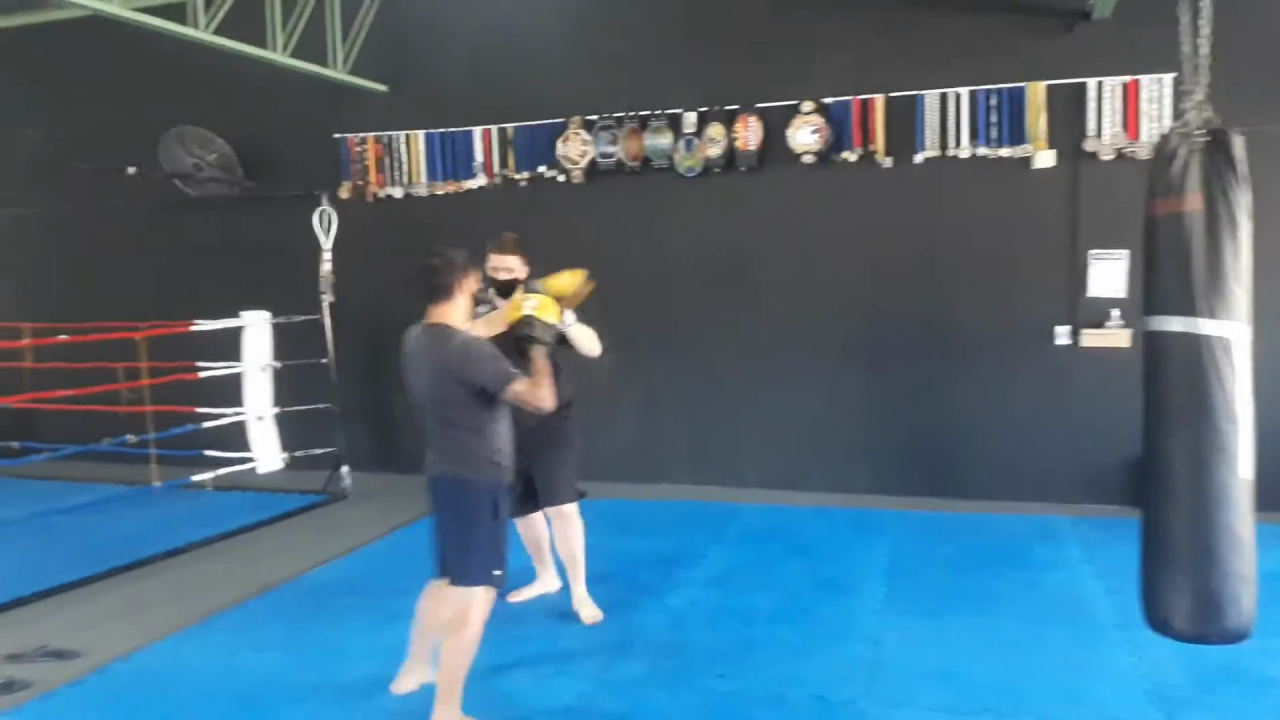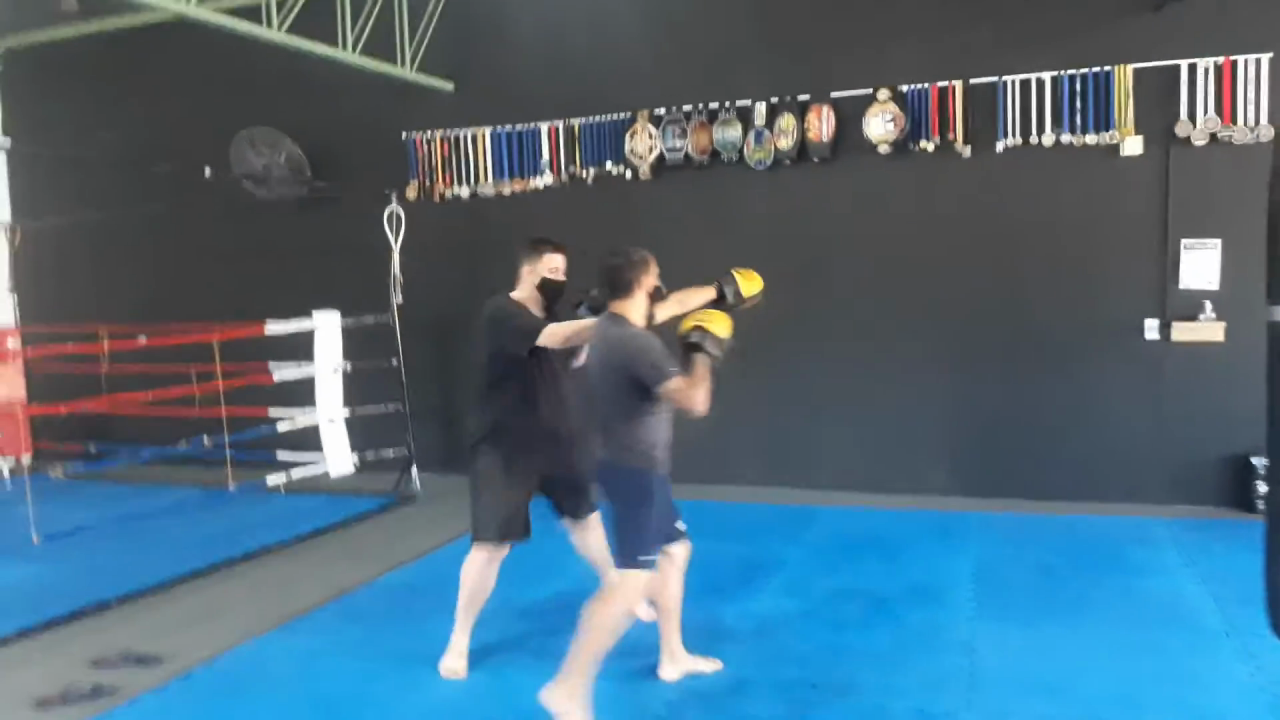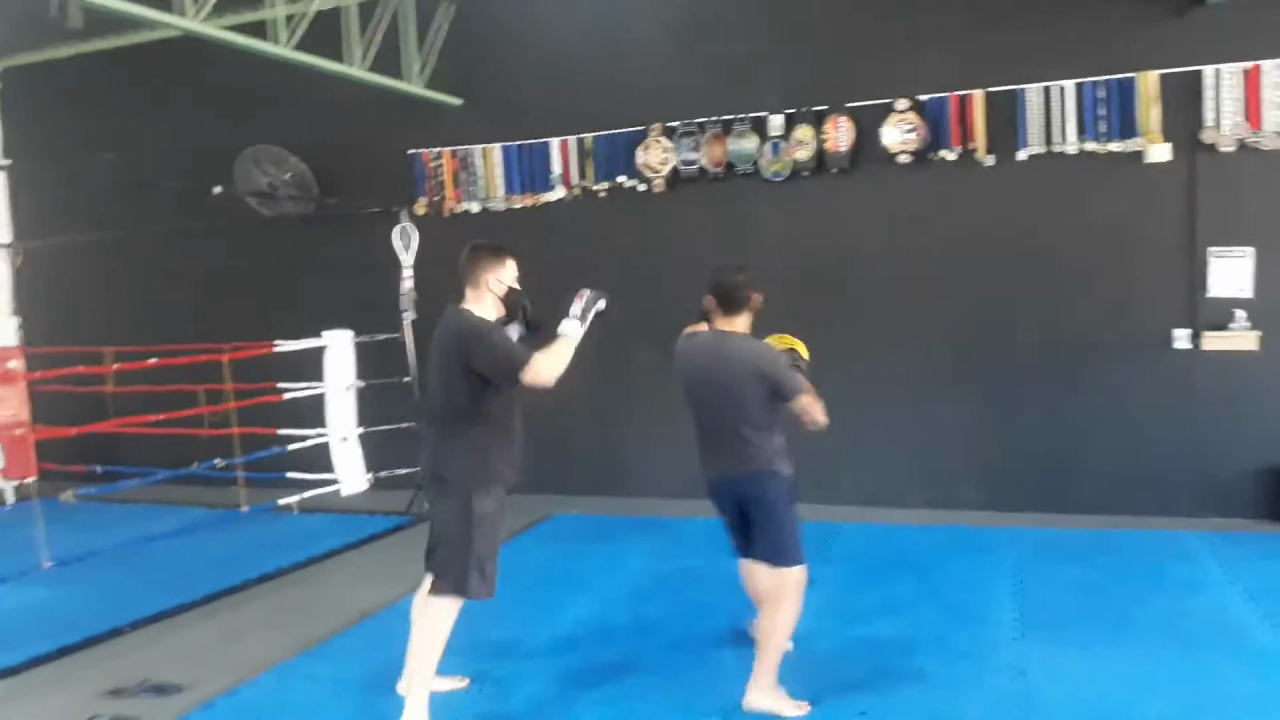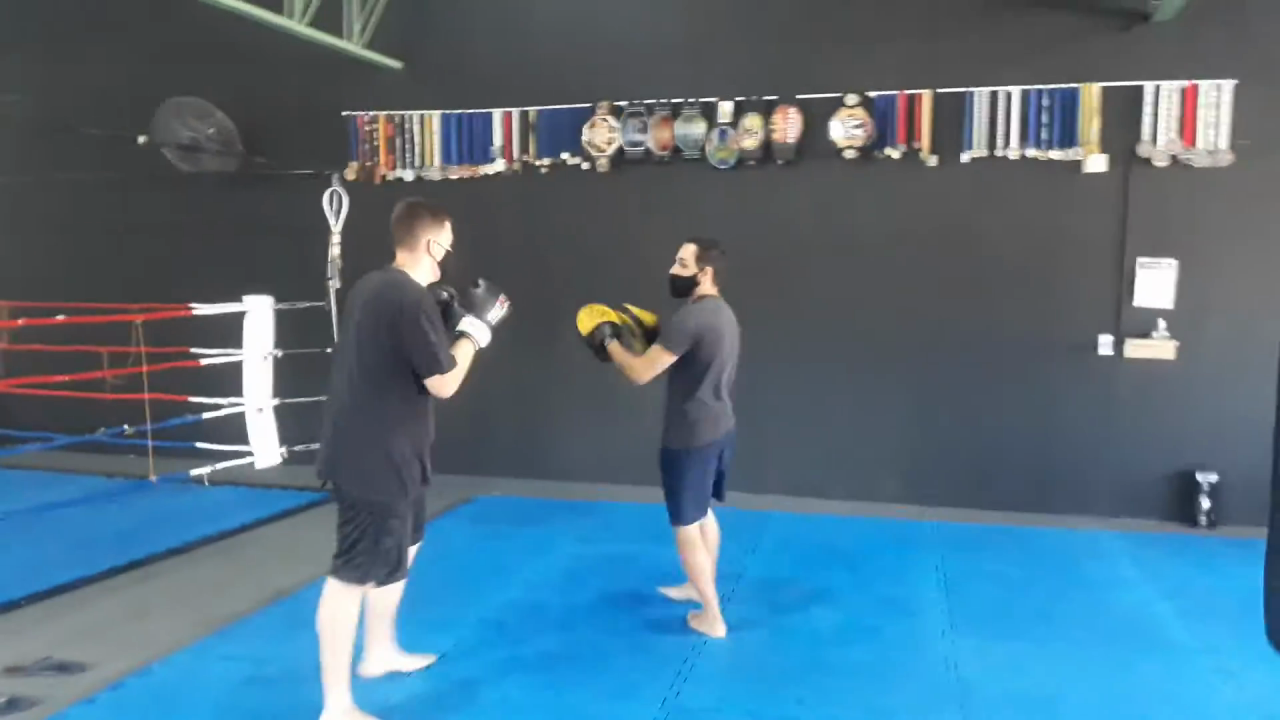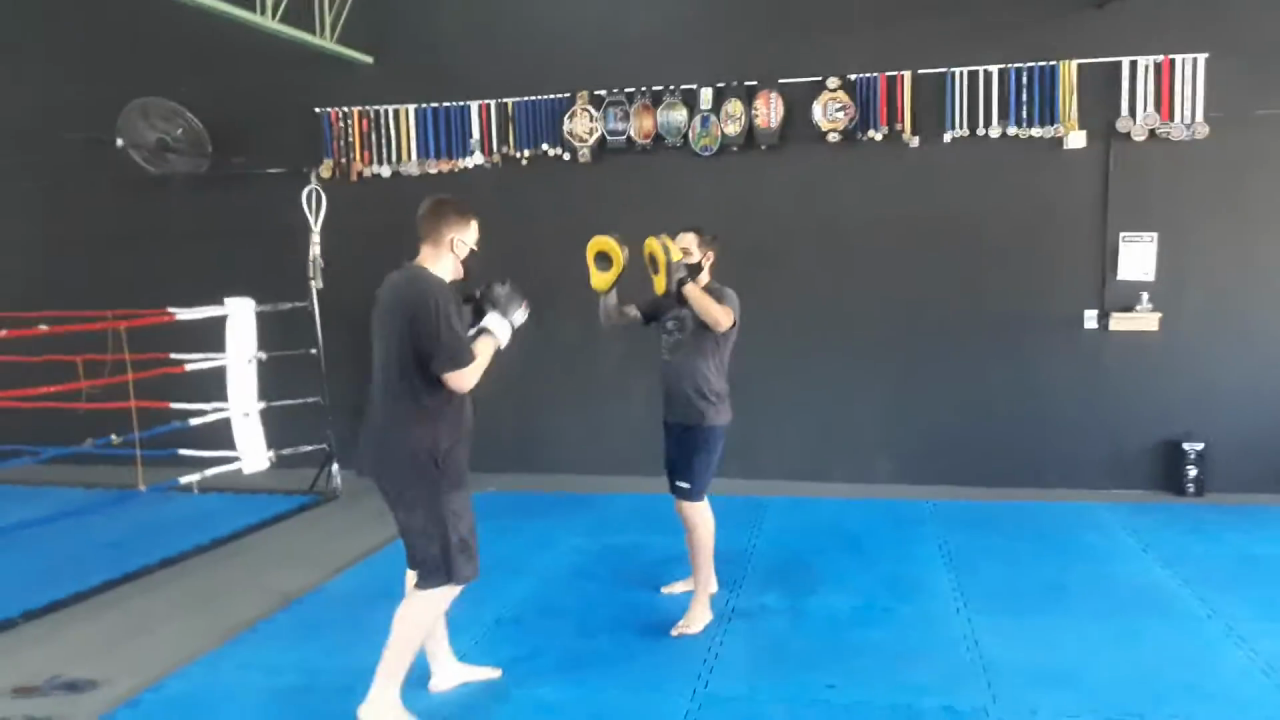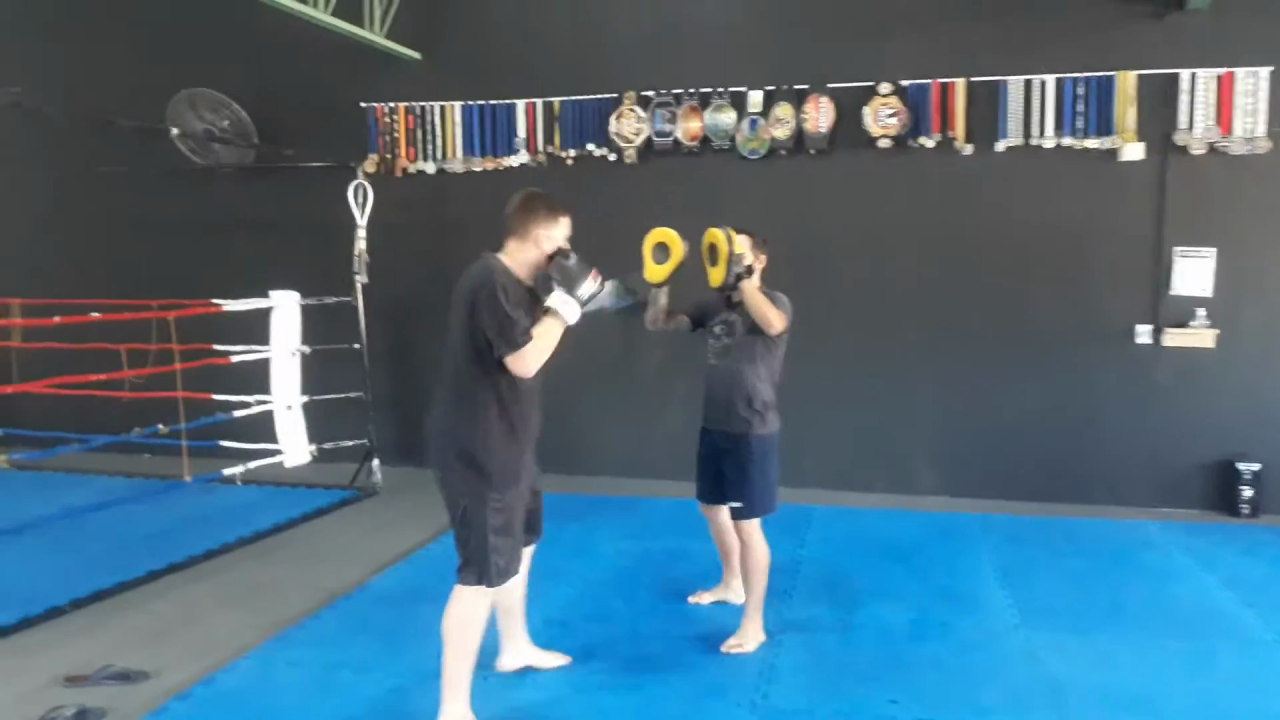
dt=0.4s
person 1, frame 1
right shoulder: (480, 309)
left elbow: (593, 349)
left wrist: (562, 317)
right wrist: (498, 313)
left hip: (550, 422)
left knee: (561, 505)
right knee: (523, 510)
left ankle: (578, 589)
right ankle: (546, 577)
person 1, frame 2
left shoulder: (553, 313)
right shoulder: (501, 314)
left elbow: (572, 354)
right elbow: (553, 337)
left hip: (555, 440)
right hip: (506, 447)
left knee: (584, 518)
right knee: (491, 545)
right ankle: (459, 640)
person 1, frame 3
left shoulder: (465, 327)
right shoulder: (472, 333)
left elbow: (501, 370)
right elbow: (541, 374)
left wrist: (512, 330)
right wrist: (576, 321)
left hip: (472, 474)
right hip: (467, 479)
left knee: (447, 578)
right knee: (452, 586)
left ankle: (416, 673)
person 1, frame 4
left shoulder: (372, 287)
right shoulder: (410, 300)
right elbow: (444, 382)
left wrist: (442, 319)
right wrist: (476, 324)
left hip: (359, 446)
right hip: (378, 457)
left knee: (401, 549)
right knee: (356, 573)
left ankle: (381, 650)
person 1, frame 5
left shoulder: (401, 283)
right shoulder: (431, 294)
right elbow: (462, 377)
left wrist: (476, 322)
right wrist: (498, 324)
left hip: (403, 448)
right hip: (423, 456)
left knee: (430, 564)
right knee: (442, 574)
left ankle: (444, 664)
person 1, frame 6
left shoulder: (510, 279)
right shoulder: (495, 281)
right elbow: (525, 360)
left wrist: (577, 290)
right wrist: (567, 301)
left hip: (505, 443)
right hip: (480, 448)
left knee: (521, 540)
right knee: (483, 572)
left ankle: (515, 645)
person 2, frame 1
left shoulder: (415, 339)
right shoulder: (468, 351)
right elbow: (541, 400)
right wrist: (538, 345)
left hip: (449, 474)
right hip: (478, 481)
left knee: (448, 580)
right knee: (476, 596)
left ankle: (414, 669)
person 2, frame 2
left shoulder: (609, 327)
right shoulder: (638, 344)
left elbow: (643, 312)
right elbow: (694, 404)
left wrist: (722, 291)
right wrist: (703, 353)
left hip: (622, 464)
right hip: (636, 469)
left knee: (675, 551)
right knee: (633, 581)
left ankle: (672, 655)
person 2, frame 3
left shoulder: (694, 345)
right shoulder: (766, 357)
right elbow: (817, 419)
left wrist: (705, 328)
right wrist: (799, 376)
left hip: (720, 476)
right hip: (765, 475)
left knee: (750, 555)
right knee: (789, 576)
left ankle: (773, 635)
person 2, frame 4
left shoulder: (693, 317)
right shoulder: (721, 314)
left elbow: (641, 373)
left wrist: (610, 342)
right wrist: (651, 337)
left hip: (690, 438)
right hip: (720, 430)
left knee: (689, 527)
right knee: (701, 513)
left ankle: (711, 617)
right ankle: (699, 586)
person 2, frame 5
left shoulder: (722, 297)
right shoulder: (666, 301)
left elbow: (720, 322)
right elbow: (612, 318)
left wrist: (685, 281)
right wrist: (608, 287)
left hip: (705, 419)
right hip: (675, 416)
left knee: (689, 506)
right knee: (693, 500)
left ankle: (701, 605)
right ankle: (703, 576)
person 2, frame 6
left shoulder: (774, 302)
right shoulder: (713, 305)
left elbow: (773, 325)
right elbow: (658, 323)
left wrist: (740, 279)
right wrist: (661, 283)
left hip: (752, 430)
right hip: (714, 425)
left knee: (747, 524)
right knee: (712, 507)
left ankle: (754, 623)
right ankle: (731, 584)
